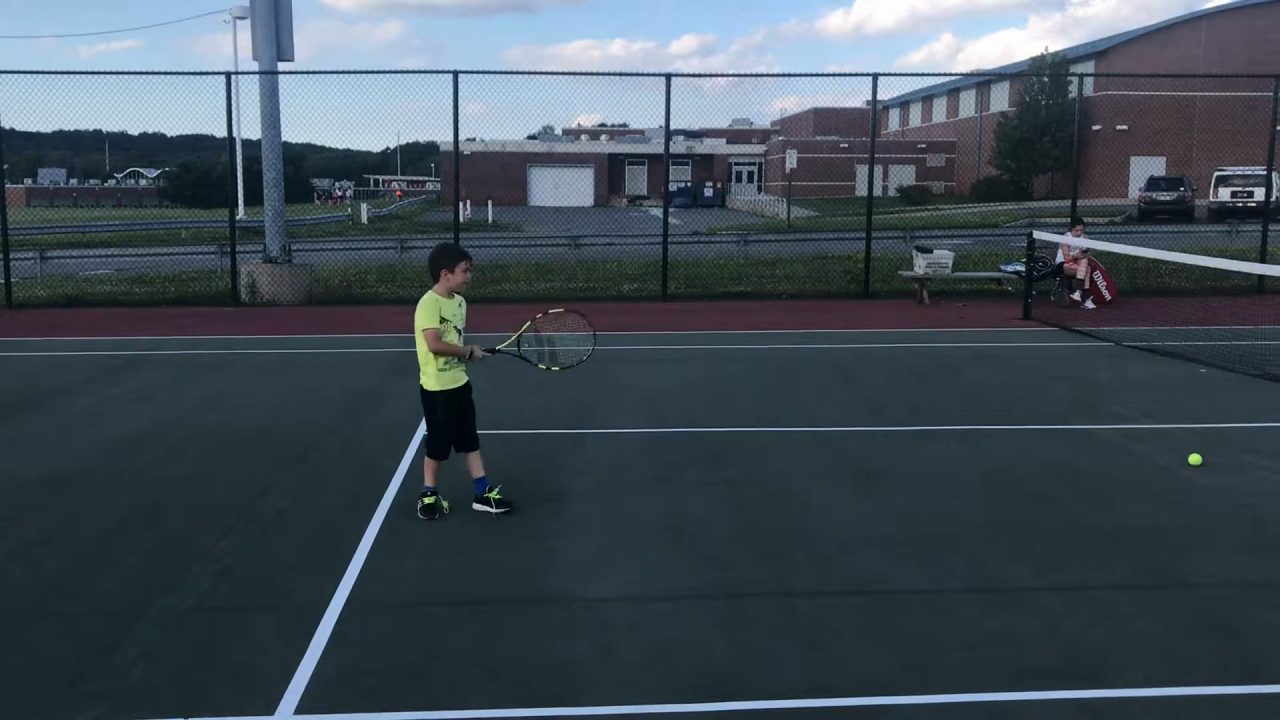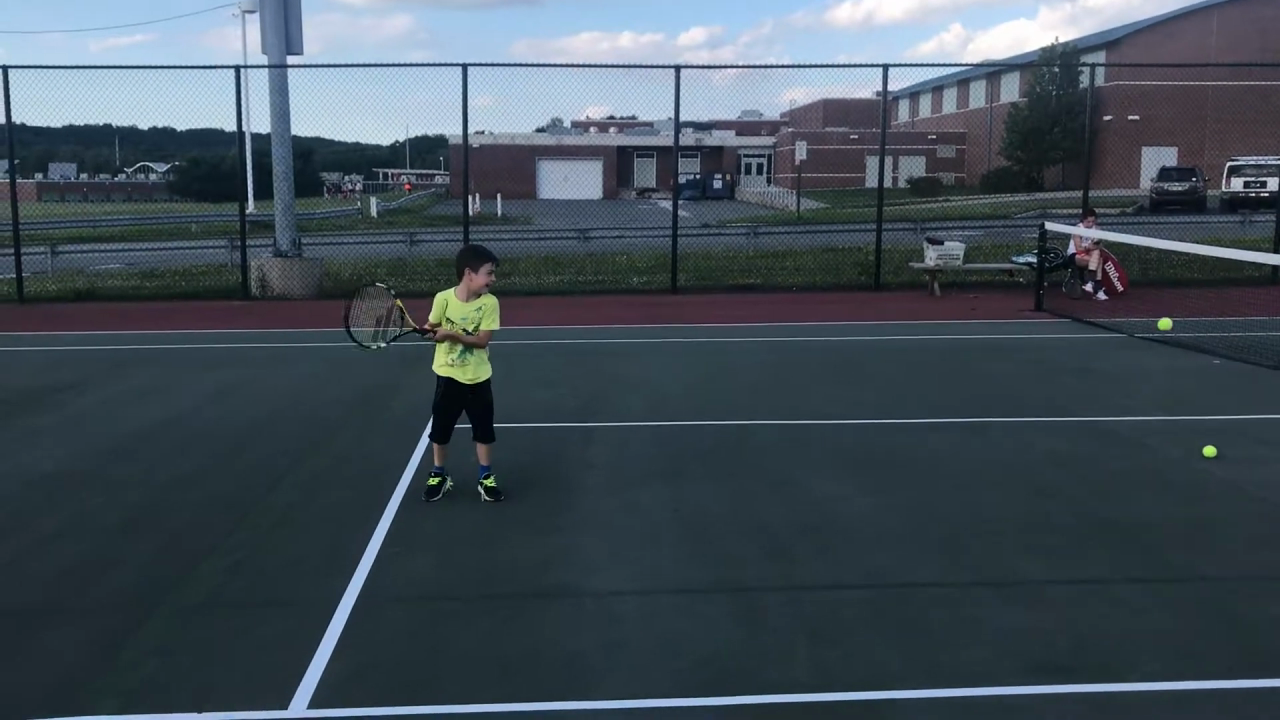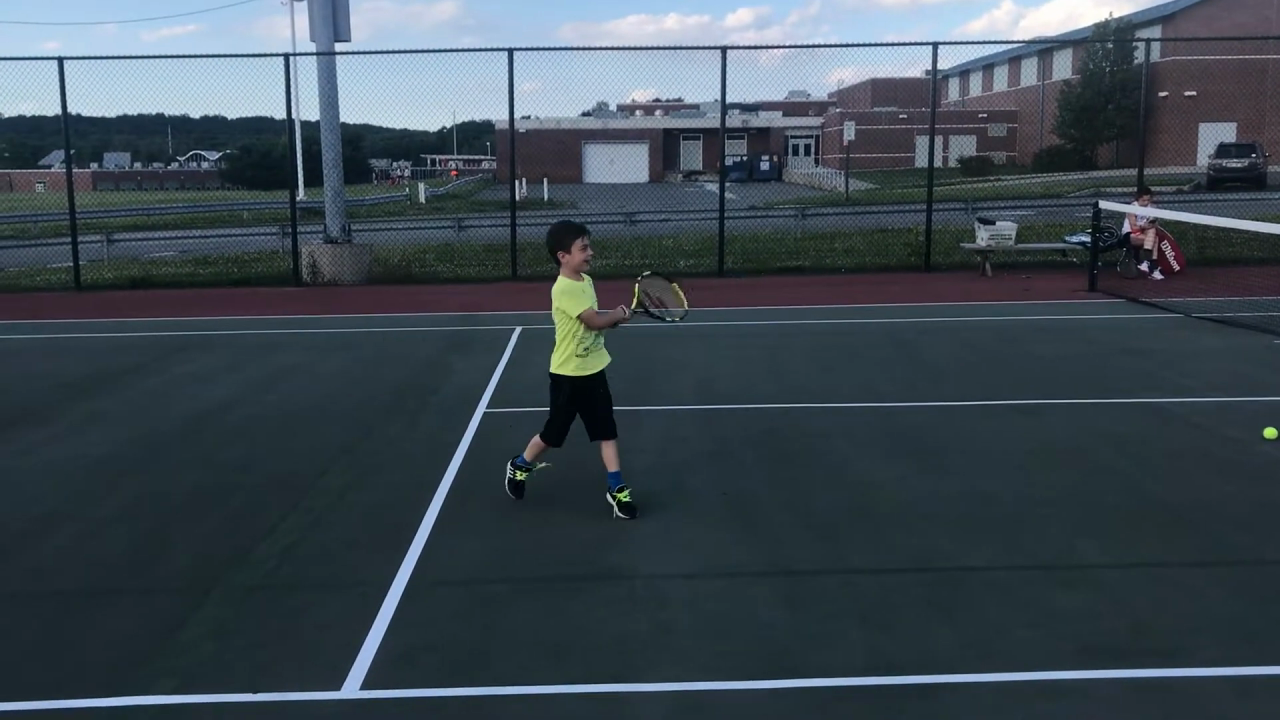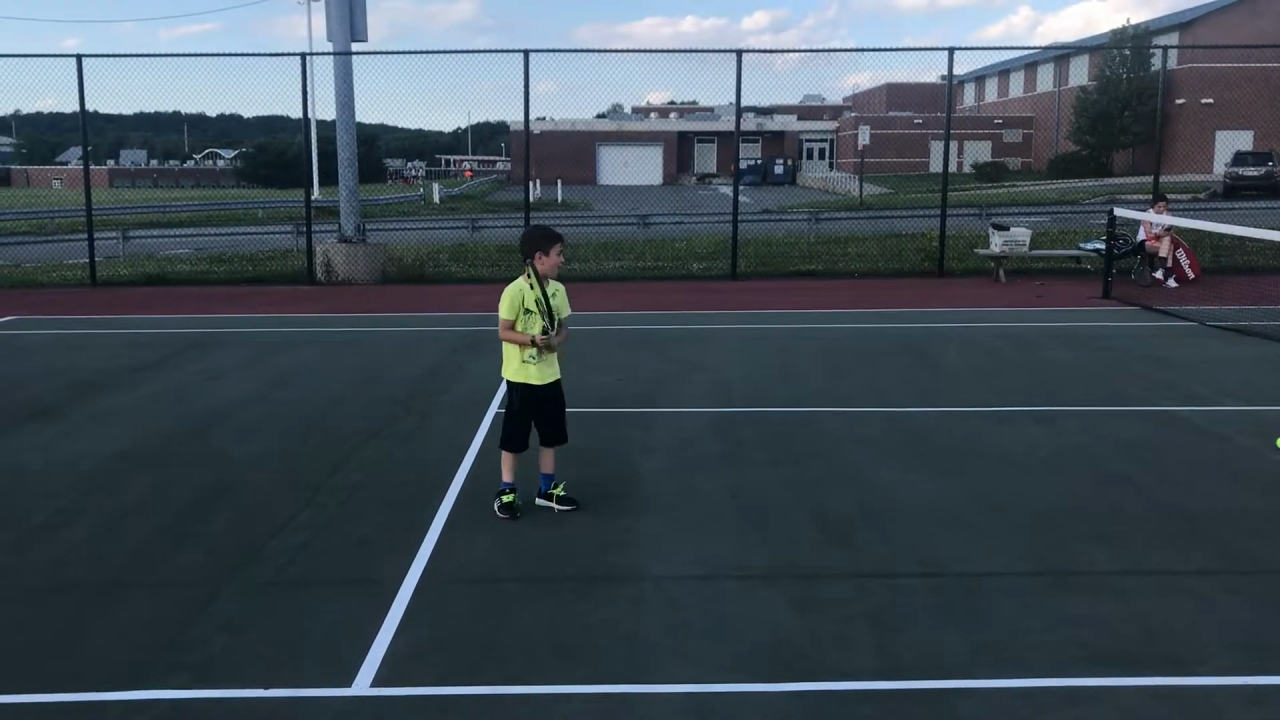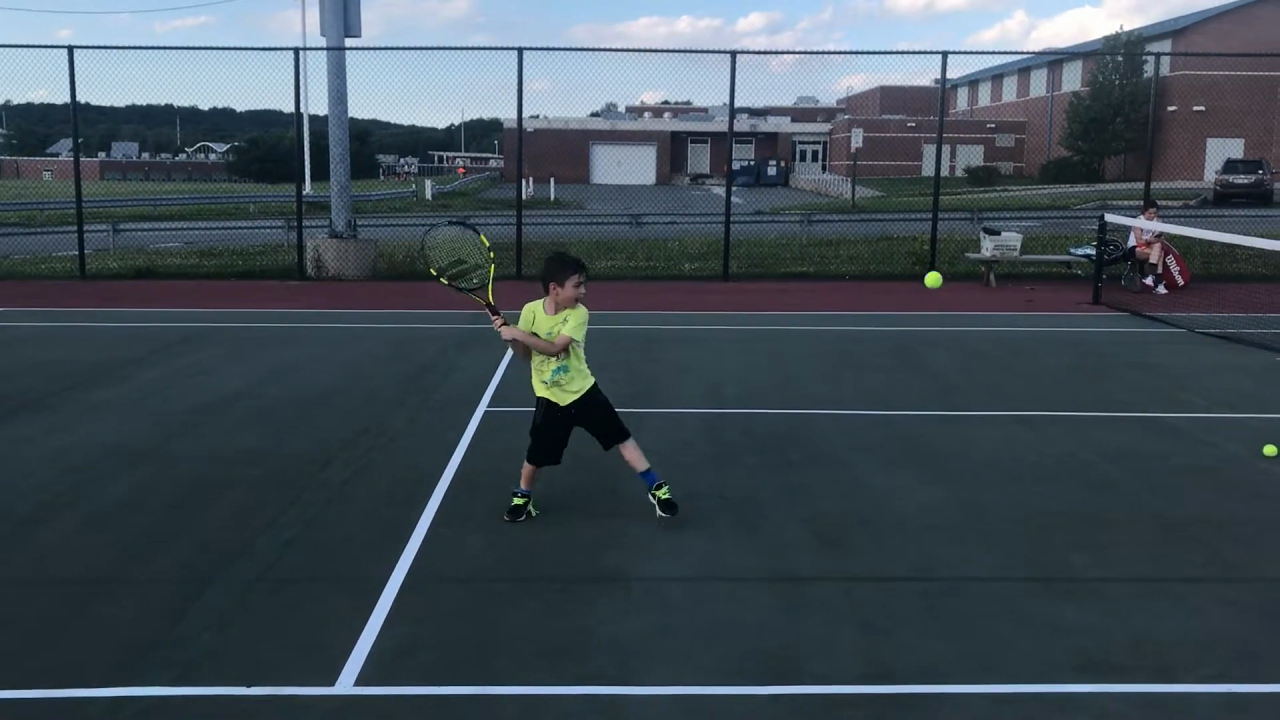
dt=1s
person 1, frame 1
left shoulder: (459, 301)
right shoulder: (429, 303)
right elbow: (434, 344)
left wrist: (466, 352)
right wrist: (468, 351)
left hip: (460, 382)
right hip: (436, 388)
left knee: (470, 440)
right knee: (437, 444)
left ankle: (483, 492)
right ankle: (429, 495)
person 1, frame 2
left shoulder: (490, 303)
right shoulder: (443, 298)
left elbow: (483, 340)
right elbow: (432, 327)
left wrist: (454, 335)
right wrist: (431, 331)
left hip: (478, 376)
right hip: (448, 375)
left knee: (484, 431)
right knee: (440, 430)
left ankle: (486, 478)
right ankle: (438, 475)
person 1, frame 3
left shoulder: (585, 280)
right shoulder: (563, 288)
right elbow: (594, 321)
left wrist: (614, 315)
right wrist: (621, 313)
left hip: (594, 371)
right hip: (568, 374)
left knee: (606, 429)
right knee: (554, 432)
left ankle: (617, 488)
right ankle: (521, 465)
person 1, frame 4
left shoulder: (557, 289)
right shoulder: (514, 291)
right elbow: (504, 332)
left wrist: (555, 341)
right wrist: (532, 340)
left hip: (549, 376)
right hip: (521, 378)
left knee: (551, 435)
right knee: (514, 437)
left ankle: (548, 489)
right ankle: (506, 491)
person 1, frame 5
left shoulder: (579, 313)
right shoulder: (530, 311)
left elbow: (555, 347)
right elbow: (526, 354)
left wrist: (519, 335)
right wrist: (511, 338)
left hip: (583, 390)
right hip: (551, 398)
left knee: (621, 436)
right knee: (537, 454)
left ankle: (655, 487)
right ankle: (523, 496)
